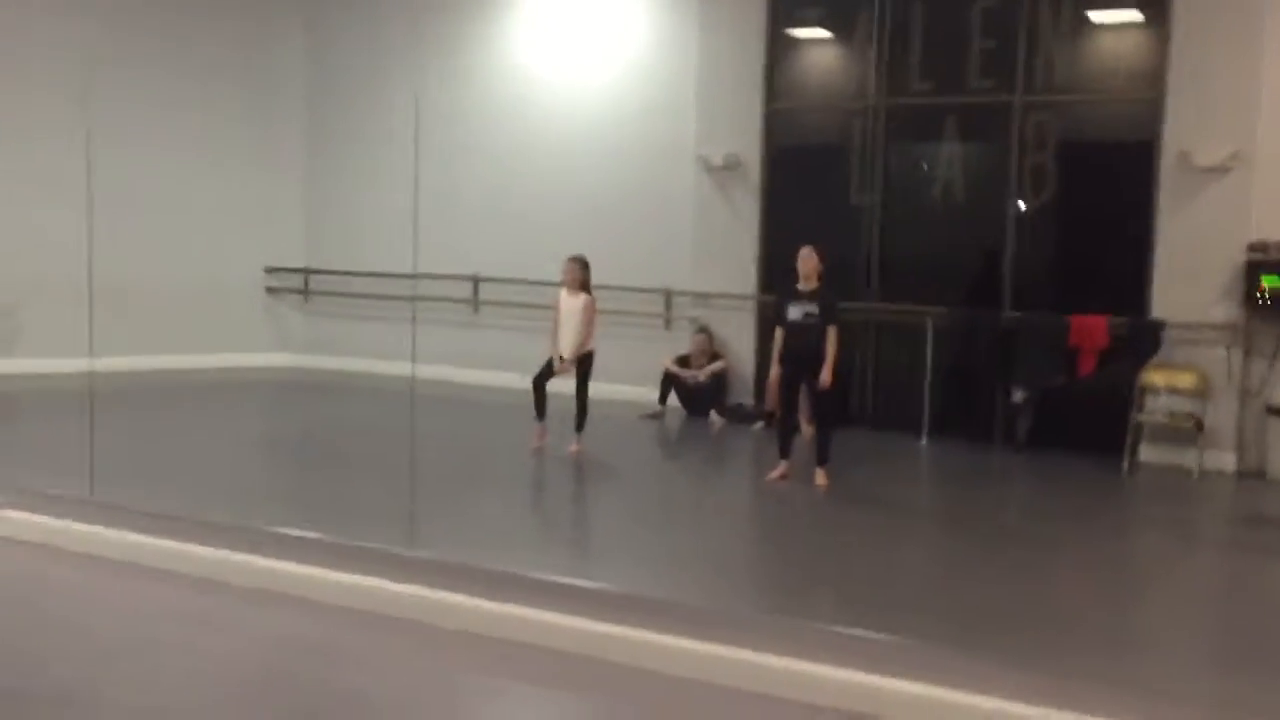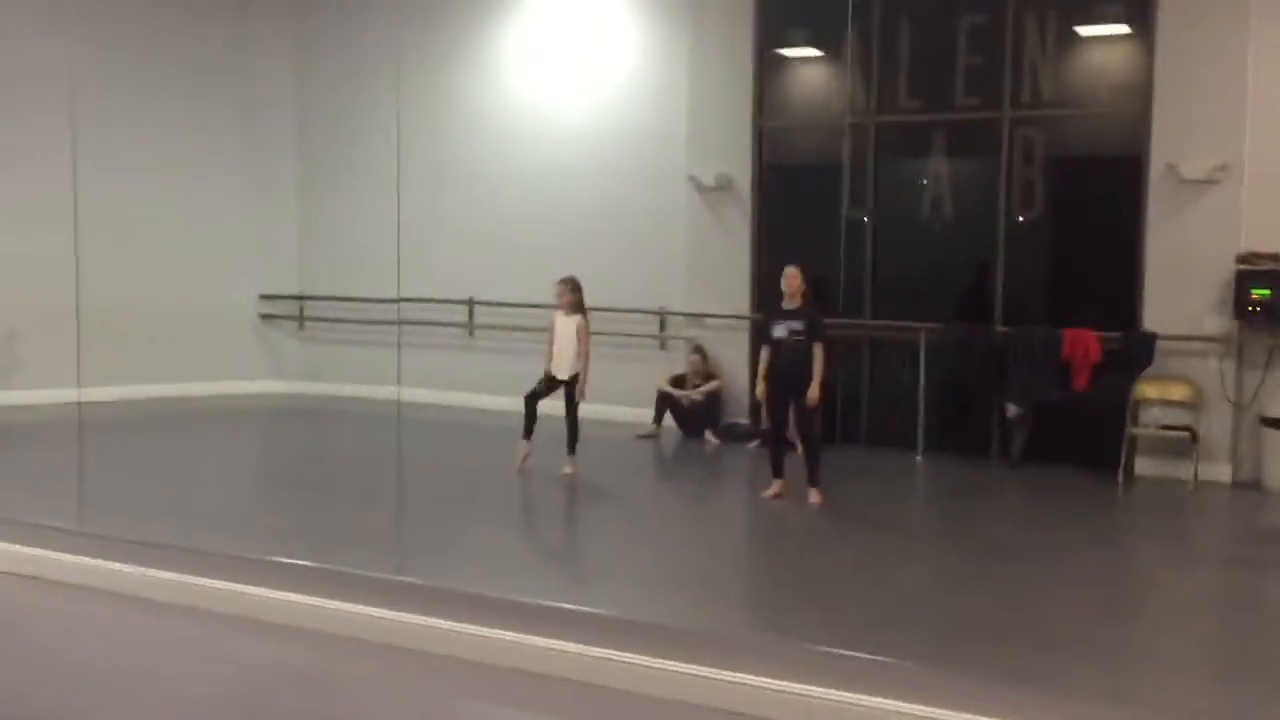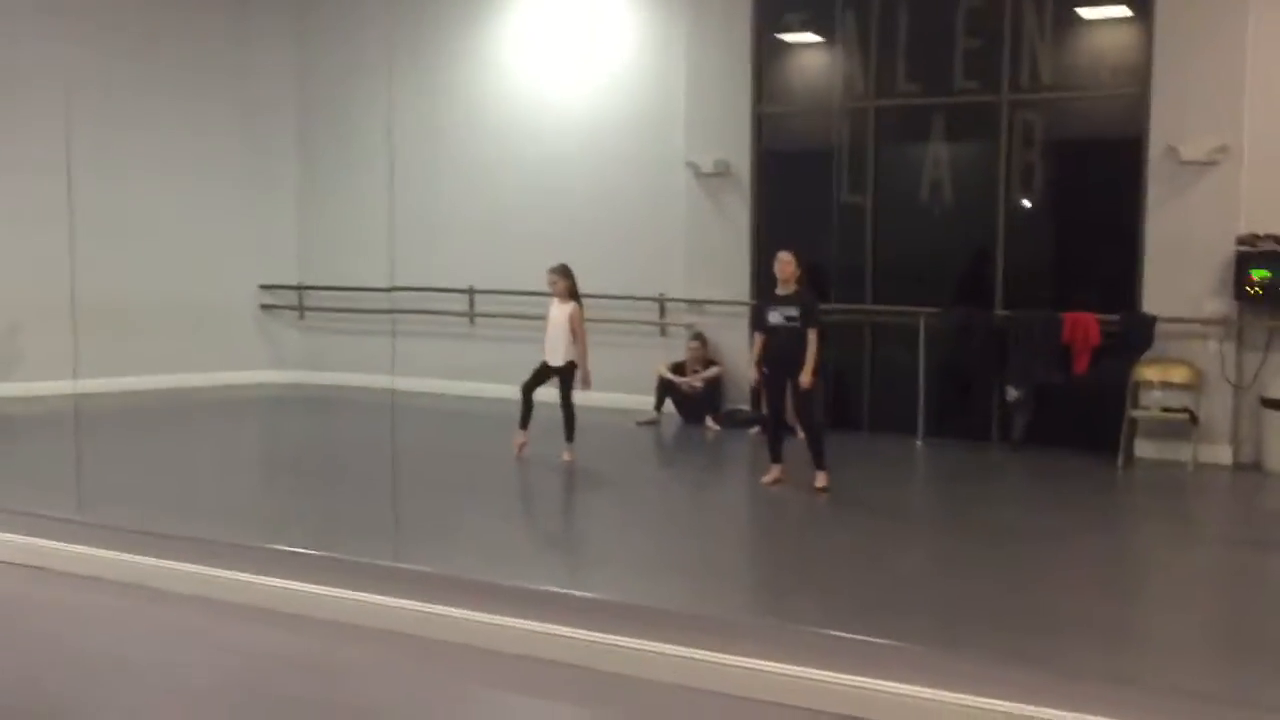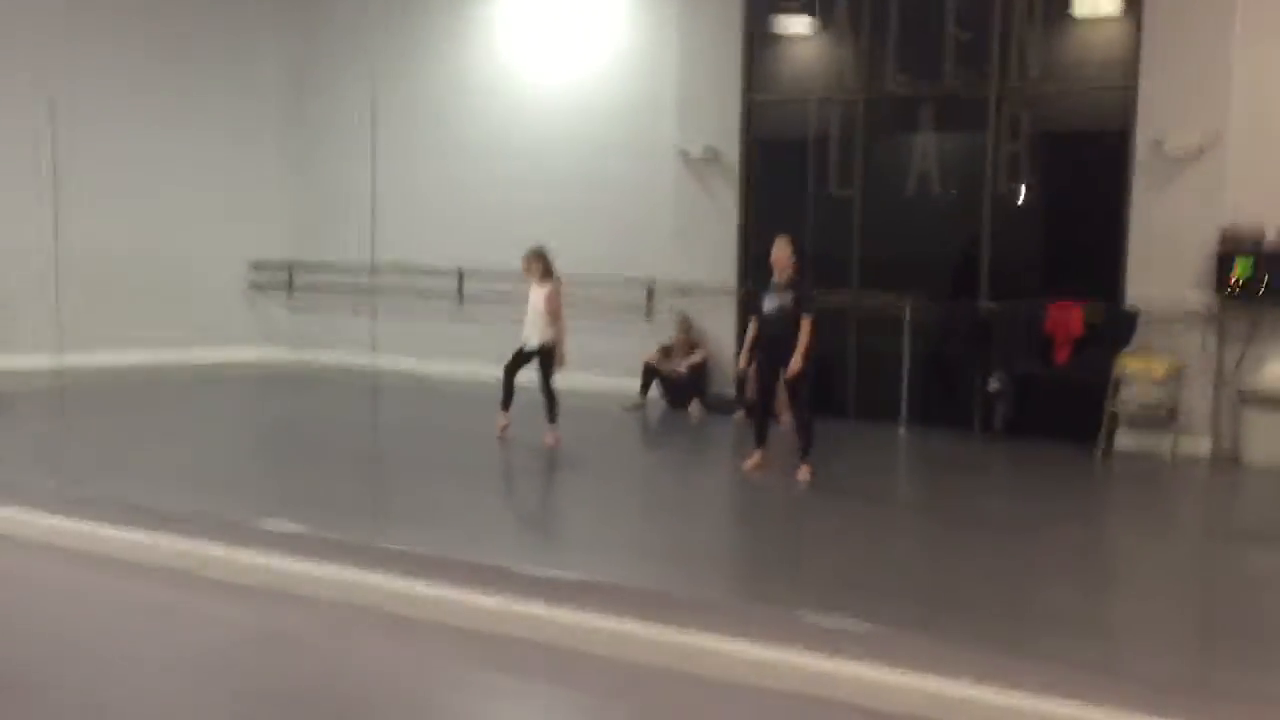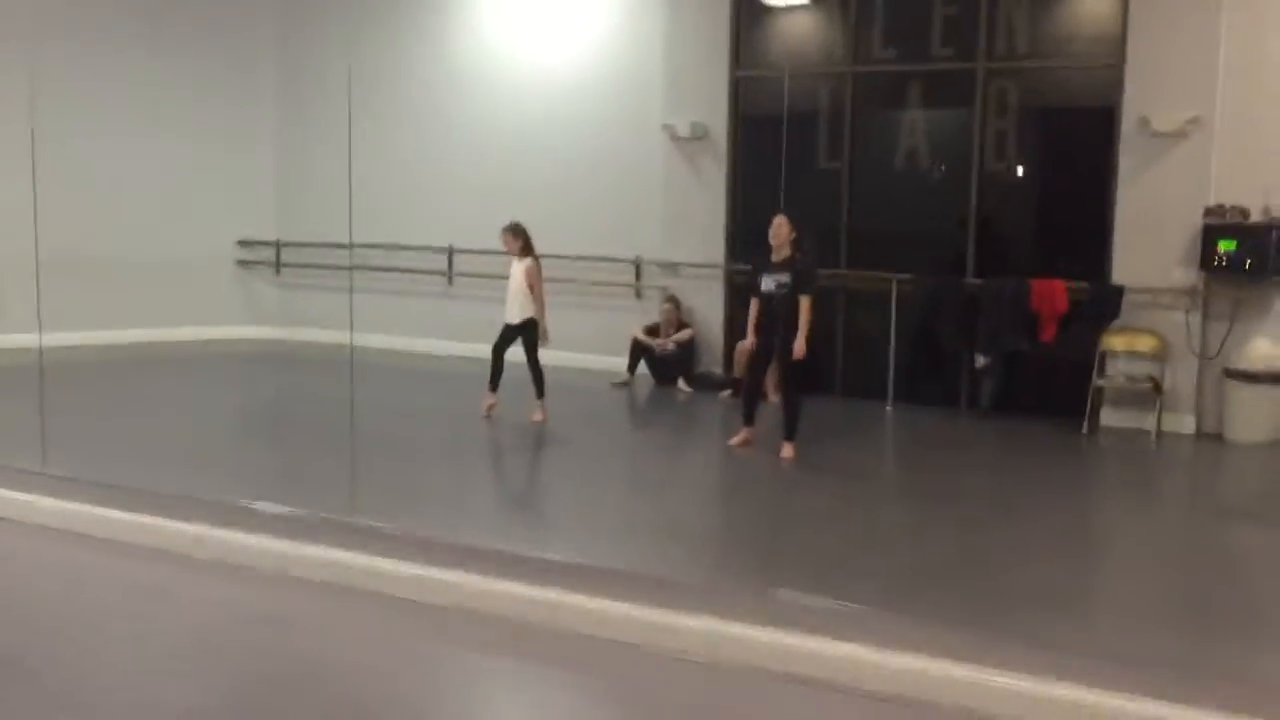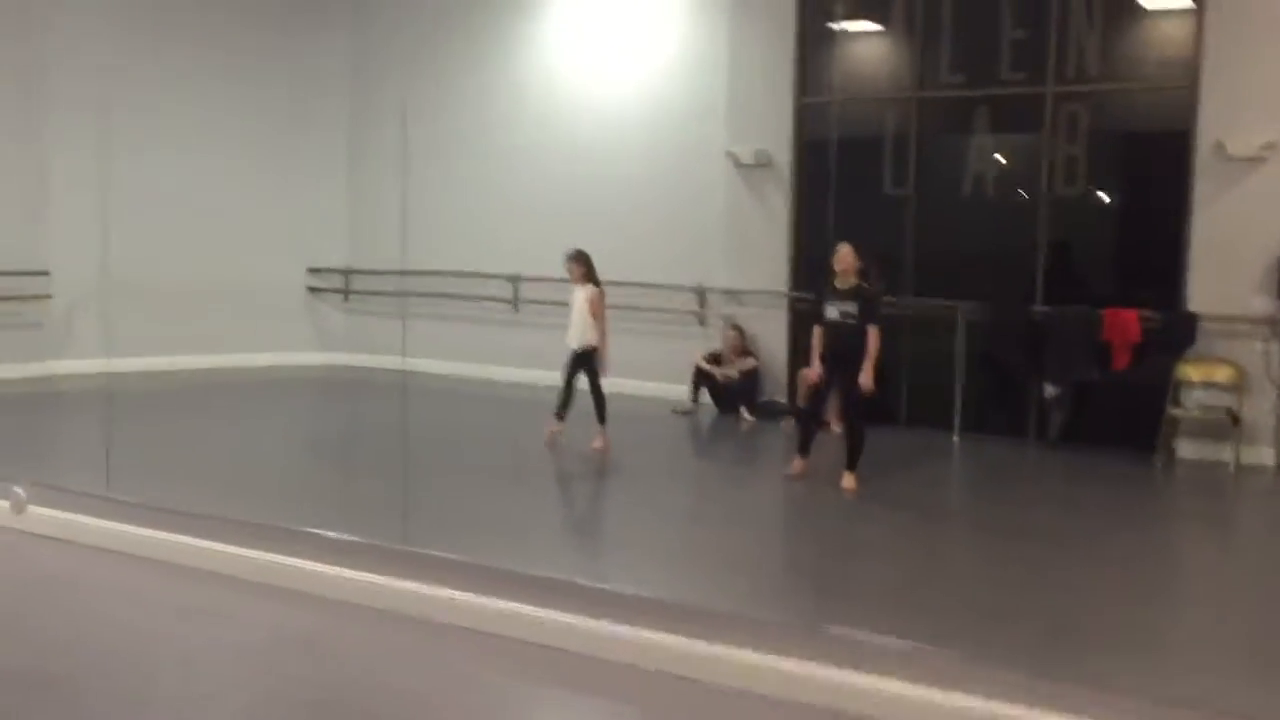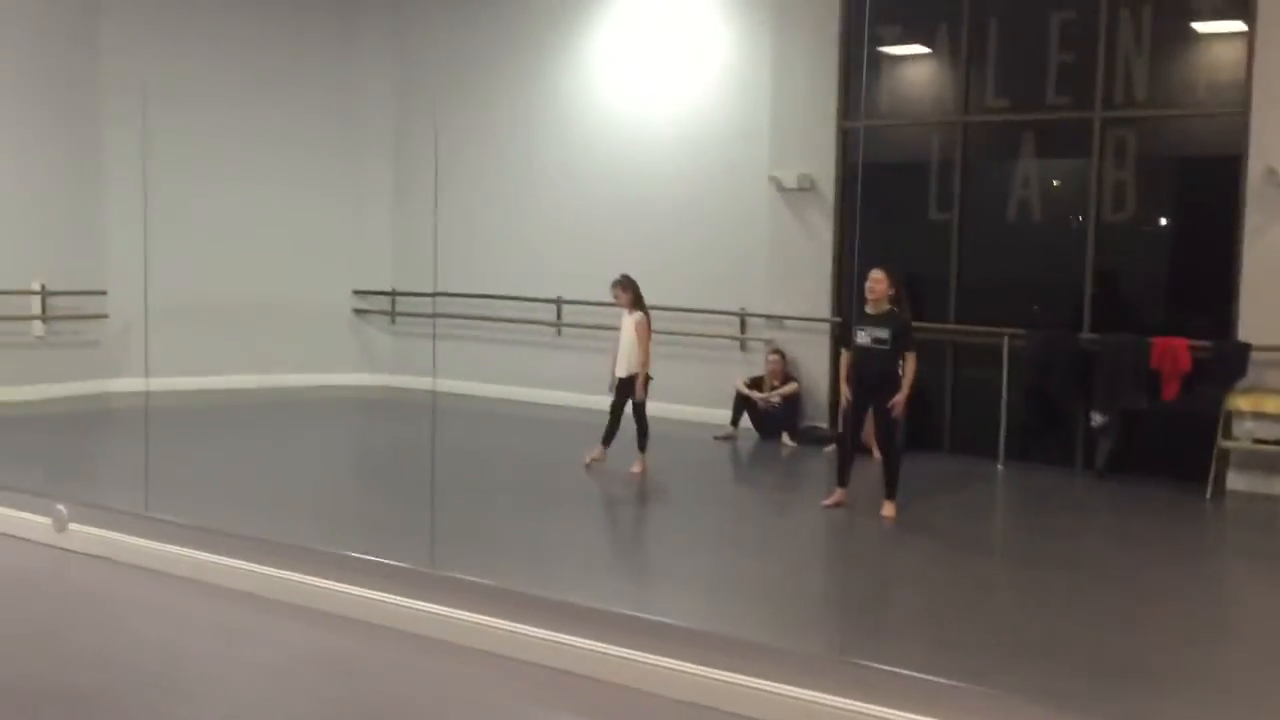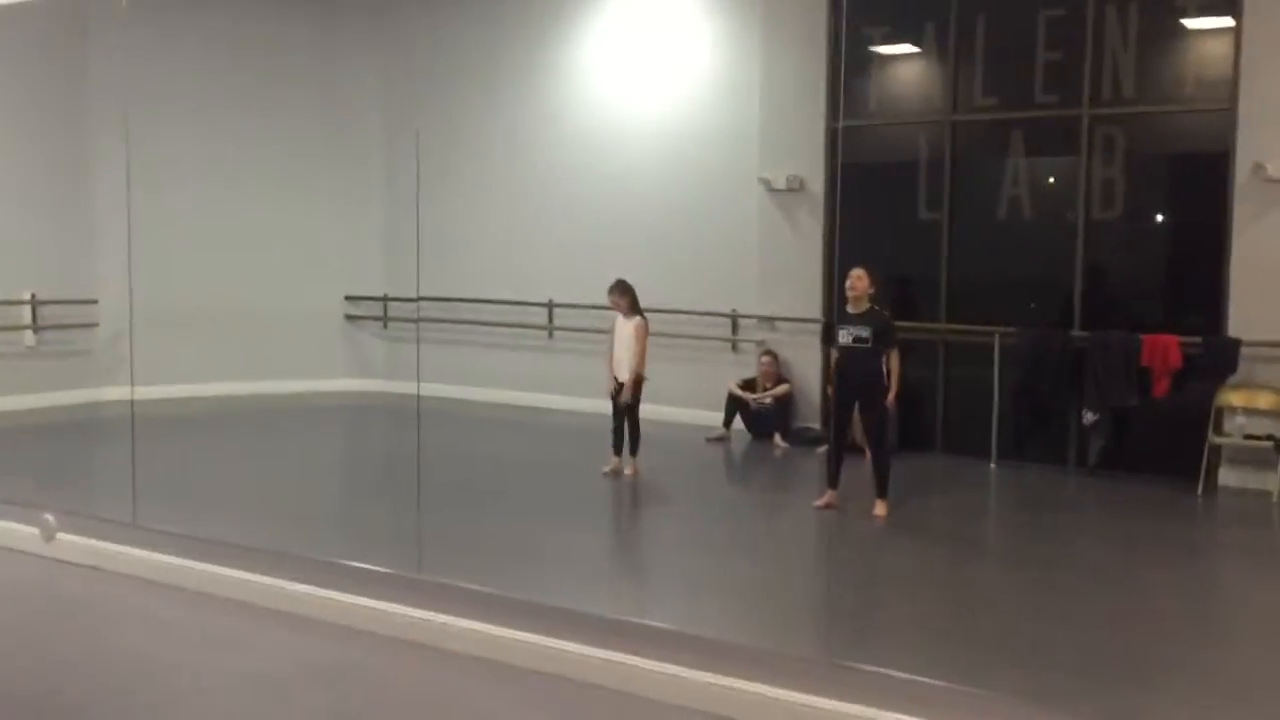
dt=0.3s
person 1, frame 1
left shoulder: (825, 298)
right shoulder: (787, 297)
left elbow: (832, 334)
right elbow: (779, 332)
left wrist: (828, 368)
right wrist: (774, 363)
left hip: (816, 365)
right hip: (790, 363)
left knee: (820, 416)
right knee: (785, 412)
left ankle: (821, 468)
right ankle: (783, 463)
person 1, frame 2
left shoulder: (810, 315)
right shoulder: (772, 316)
left elbow: (818, 351)
right elbow: (765, 350)
left wrist: (815, 384)
right wrist: (760, 381)
left hip: (802, 383)
right hip: (776, 382)
left knee: (806, 432)
right knee: (776, 431)
left ankle: (813, 487)
right ankle: (777, 481)
person 1, frame 3
left shoulder: (805, 300)
right shoulder: (765, 302)
left elbow: (812, 336)
right elbow: (759, 335)
left wrist: (808, 369)
right wrist: (754, 366)
left hip: (799, 367)
right hip: (772, 367)
left knee: (806, 417)
right knee: (774, 416)
left ankle: (821, 470)
right ankle: (776, 467)
person 1, frame 4
left shoulder: (799, 288)
right shoulder: (765, 288)
left elbow: (806, 324)
right elbow: (755, 322)
left wrist: (798, 356)
right wrist: (745, 352)
left hip: (792, 354)
right hip: (767, 353)
left knee: (799, 406)
right knee: (762, 401)
left ankle: (804, 462)
right ankle: (758, 452)
person 1, frame 5
left shoulder: (799, 266)
right shoulder: (762, 266)
left elbow: (805, 303)
right elbow: (755, 301)
left wrist: (801, 338)
right wrist: (750, 332)
left hip: (788, 335)
right hip: (764, 332)
left knee: (788, 386)
right knee: (752, 379)
left ankle: (788, 441)
right ankle: (747, 430)
person 1, frame 6
left shoulder: (866, 295)
right shoulder: (826, 293)
left elbow: (873, 333)
right elbow: (819, 329)
left wrist: (867, 369)
right wrist: (815, 361)
left hip: (853, 364)
right hip: (827, 361)
left knee: (852, 416)
right knee: (810, 408)
left ankle: (850, 471)
right ankle: (801, 459)
person 1, frame 7
left shoulder: (899, 321)
right shoulder: (855, 318)
left elbow: (910, 358)
right elbow: (846, 353)
left wrist: (904, 392)
right wrist: (843, 385)
left hip: (886, 390)
right hip: (857, 387)
left knee: (887, 443)
right knee: (846, 438)
left ankle: (889, 500)
right ankle: (840, 491)
person 1, frame 8
left shoulder: (880, 319)
right shoulder: (837, 318)
left elbow: (893, 355)
left wrist: (893, 388)
right wrist: (831, 382)
left hip: (872, 388)
right hip: (843, 387)
left knee: (877, 442)
right knee: (835, 438)
left ankle: (881, 499)
right ankle: (831, 492)
person 2, frame 1
left shoulder: (587, 300)
right shoulder: (561, 296)
left elbow: (586, 333)
right elbow: (555, 328)
left wrist: (570, 359)
right wrist: (556, 356)
left hip: (582, 354)
right hip: (562, 352)
left knee: (581, 394)
right knee: (538, 381)
left ankle: (577, 438)
right ankle: (541, 427)
person 2, frame 2
left shoulder: (580, 321)
right shoulder: (557, 317)
left elbow: (584, 354)
right elbow: (550, 347)
left wrist: (582, 382)
right wrist: (546, 373)
left hip: (573, 375)
right hip: (555, 373)
left knee: (571, 415)
right knee: (530, 399)
left ankle: (571, 460)
right ankle: (526, 444)
person 2, frame 3
left shoulder: (574, 309)
right shoulder: (553, 303)
left elbow: (581, 340)
left wrist: (584, 369)
right wrist: (543, 357)
left hip: (566, 363)
right hip: (549, 360)
left knee: (565, 402)
right knee: (527, 389)
left ankle: (569, 447)
right ankle: (522, 433)
person 2, frame 4
left shoulder: (551, 289)
right shoulder: (534, 286)
left elbow: (558, 321)
left wrist: (559, 350)
left hip: (545, 344)
right hip: (529, 341)
left knee: (545, 384)
right knee: (509, 370)
left ankle: (552, 428)
right ankle: (504, 415)
person 2, frame 5
left shoulder: (530, 265)
right shoulder: (514, 262)
left elbow: (539, 297)
left wrist: (542, 325)
left hip: (528, 321)
right hip: (512, 320)
left knee: (532, 360)
right knee: (497, 351)
left ankle: (540, 405)
right ankle: (492, 395)
person 2, frame 6
left shoulder: (593, 292)
right shoulder: (577, 289)
left elbow: (601, 324)
left wrist: (601, 353)
left hip: (590, 349)
right hip: (578, 348)
left knee: (594, 387)
right knee: (568, 383)
left ankle: (602, 433)
right ankle: (558, 423)
person 2, frame 7
left shoulder: (640, 319)
right shoulder: (625, 315)
left elbow: (644, 353)
left wrist: (641, 382)
right wrist: (614, 374)
left hip: (637, 376)
right hip: (622, 375)
left knee: (639, 415)
right knee: (615, 411)
left ankle: (641, 459)
right ankle: (601, 450)
person 2, frame 8
left shoulder: (639, 323)
right shoulder: (617, 320)
left elbow: (639, 357)
right elbow: (611, 350)
left wrist: (629, 384)
right wrist: (611, 377)
left hip: (632, 379)
right hip: (617, 378)
left knee: (632, 419)
right knee: (617, 418)
left ankle: (632, 461)
right ankle: (617, 460)
